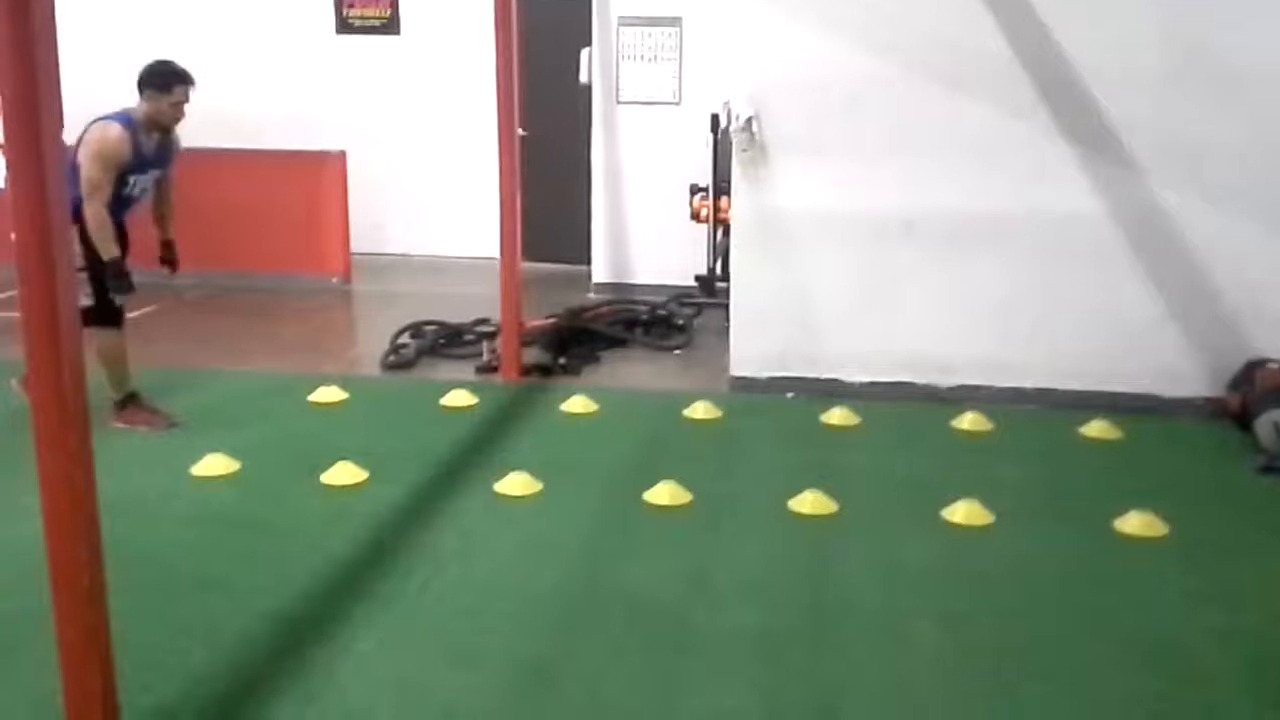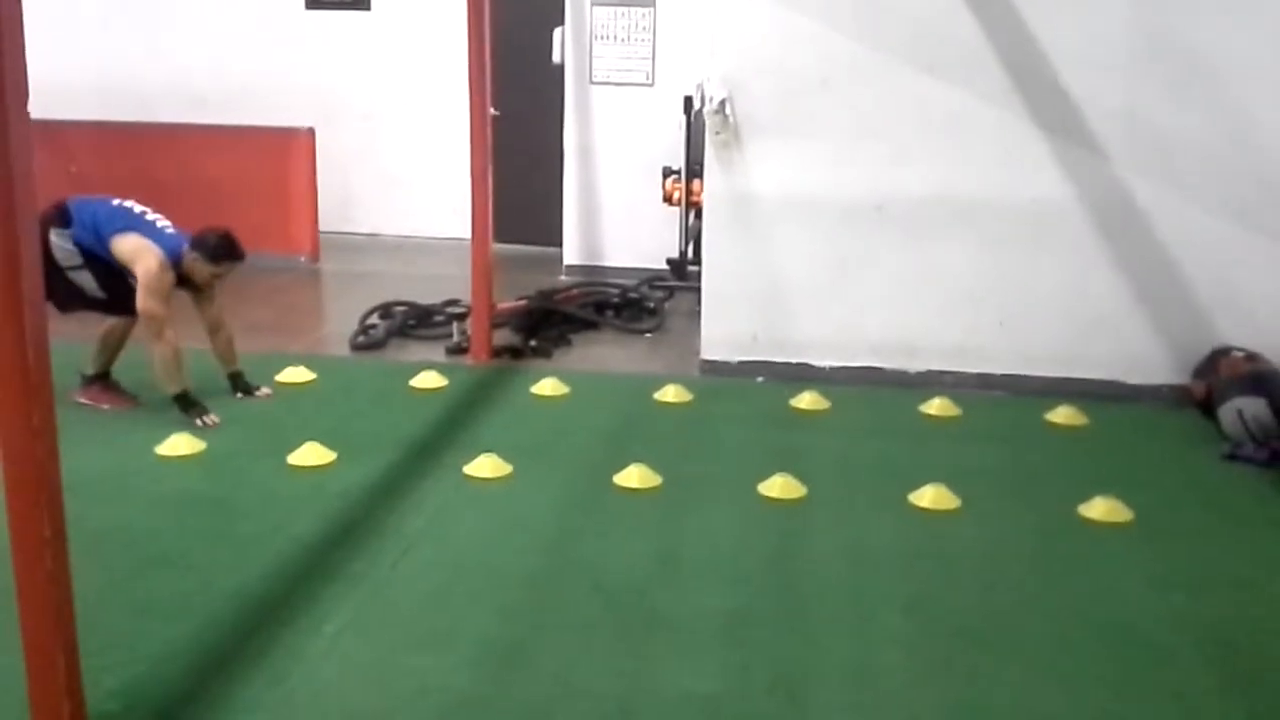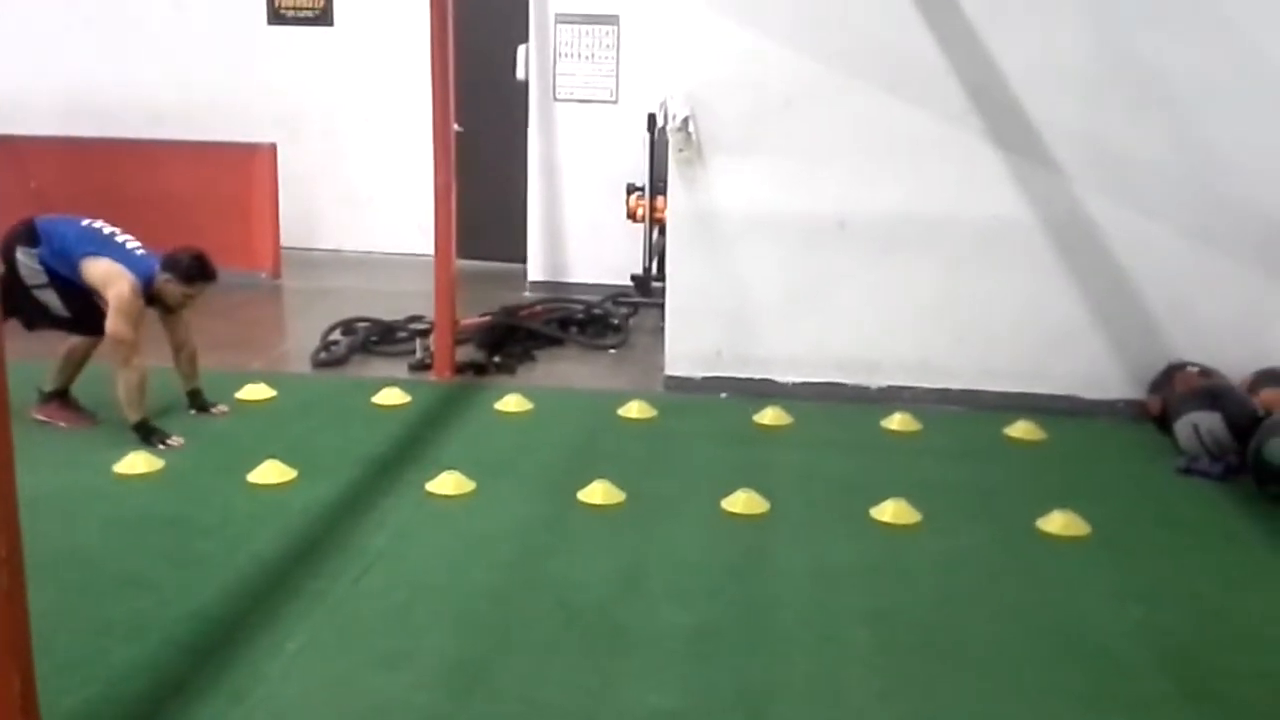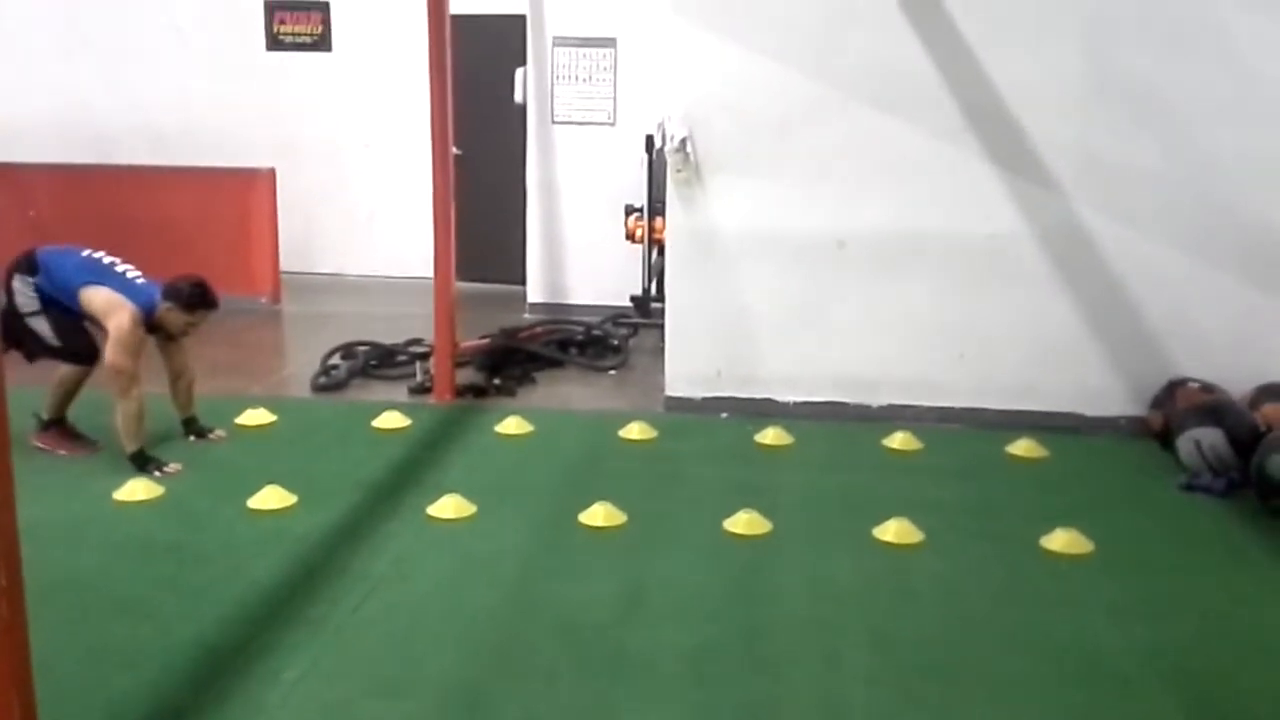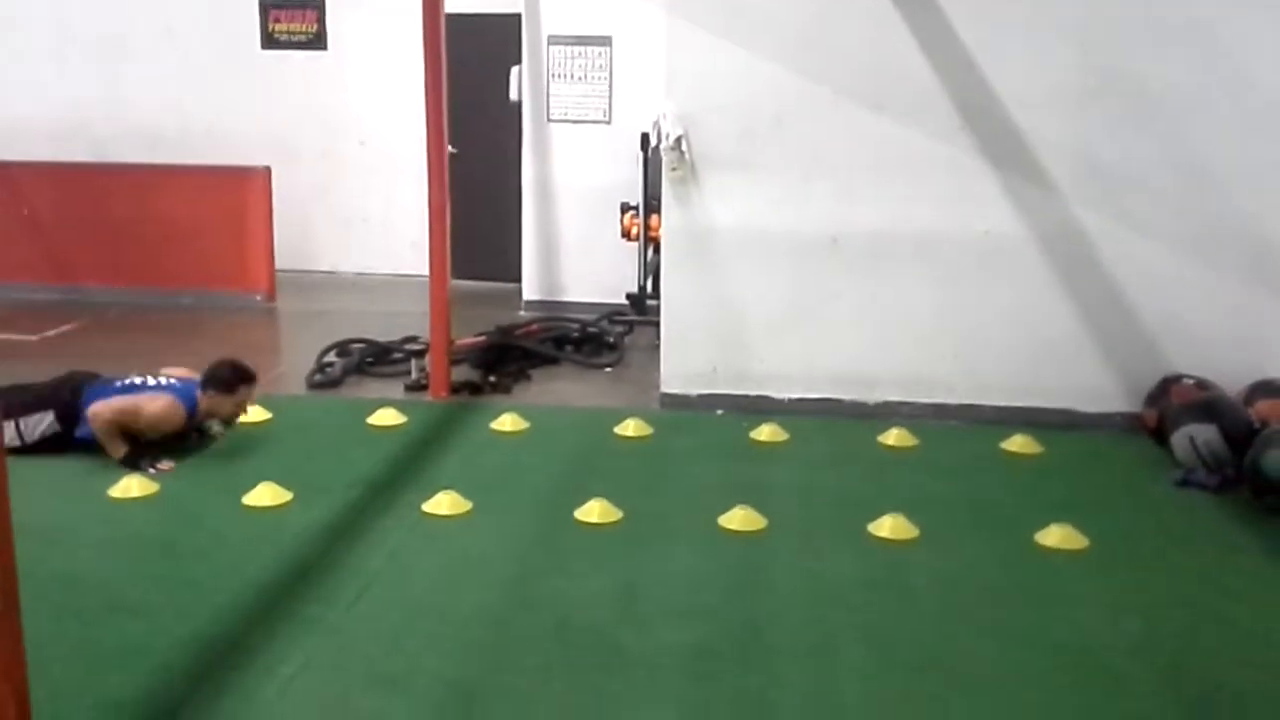
dt=1s
person 1, frame 1
left shoulder: (167, 141)
right shoulder: (110, 137)
left elbow: (163, 192)
right elbow: (93, 205)
left wrist: (167, 240)
right wrist: (114, 264)
left hip: (108, 222)
right hip: (77, 224)
left knee: (86, 311)
right knee: (104, 312)
right ankle: (125, 404)
person 1, frame 2
left shoulder: (196, 261)
right shoulder: (156, 267)
left elbow: (217, 327)
right elbow: (160, 338)
left wrist: (237, 379)
right wrist: (184, 400)
left hip: (86, 226)
right hip: (62, 229)
right knee: (125, 309)
right ankle: (94, 383)
person 1, frame 3
left shoulder: (165, 279)
right shoulder: (127, 290)
left elbow: (182, 345)
right elbow: (128, 362)
left wrist: (196, 396)
right wrist: (143, 428)
left hip: (56, 242)
right hip: (29, 247)
right knee: (90, 328)
right ankle: (52, 400)
person 1, frame 4
left shoulder: (166, 306)
right shoulder: (128, 320)
left elbow: (180, 372)
right elbow: (127, 393)
left wrist: (191, 422)
right wrist: (139, 457)
left hip: (57, 272)
right hip: (29, 276)
right knee: (81, 356)
right ankle: (50, 427)
person 1, frame 5
left shoulder: (197, 386)
right shoulder: (172, 411)
left elbow: (168, 372)
right elbow: (97, 414)
left wrist: (191, 426)
right wrist: (130, 457)
left hip: (88, 389)
right hip: (69, 409)
